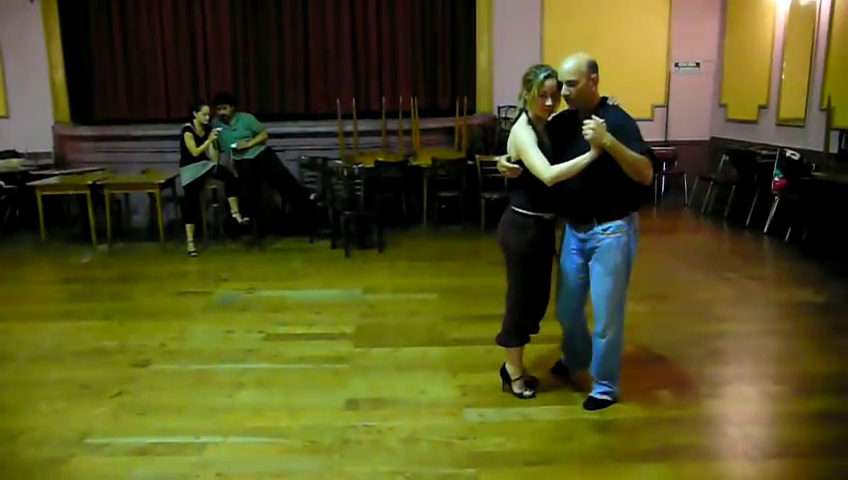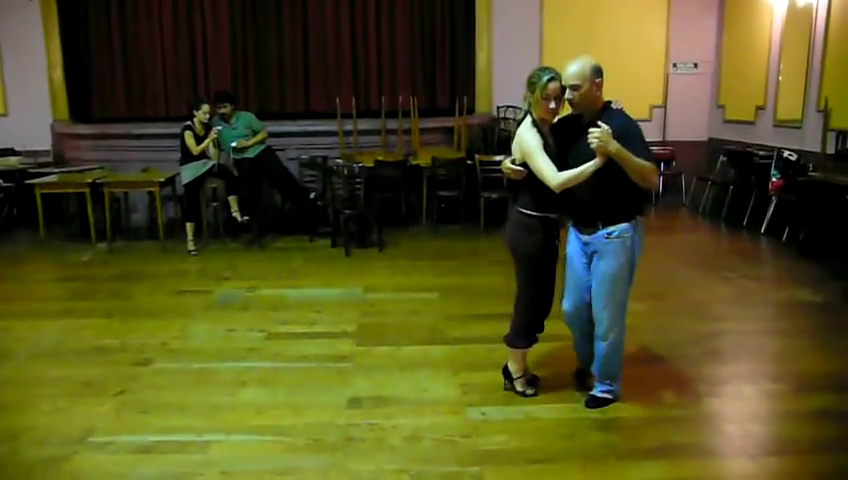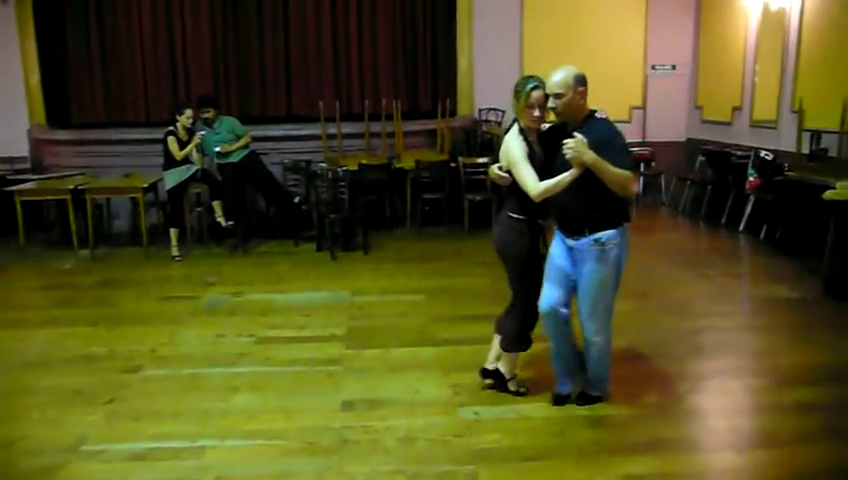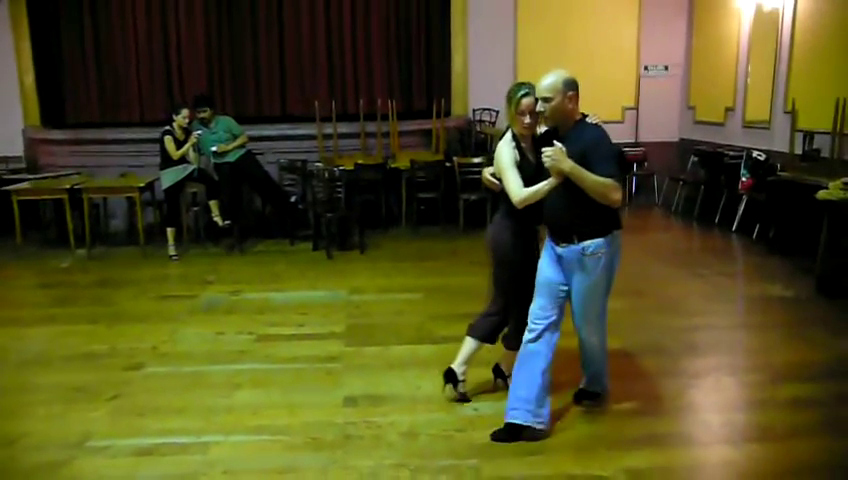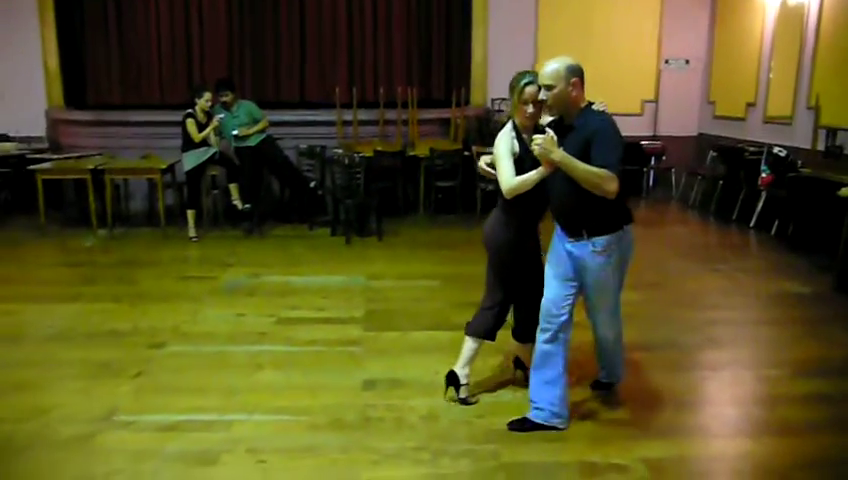
dt=0.3s
person 1, frame 1
left shoulder: (617, 121)
right shoulder: (561, 123)
left elbow: (645, 175)
left wrist: (608, 142)
right wrist: (508, 163)
left hip: (611, 230)
right hip: (574, 229)
left knee: (607, 314)
right knee: (567, 308)
left ankle: (606, 386)
right ankle: (574, 362)
person 1, frame 2
left shoulder: (622, 125)
right shoulder: (566, 126)
left elbow: (651, 180)
left wrist: (613, 149)
right wrist: (513, 165)
left hip: (615, 234)
right hip: (579, 231)
left knee: (607, 316)
right knee: (573, 309)
left ankle: (607, 385)
right ankle: (588, 361)
person 1, frame 3
left shoulder: (605, 134)
right shoulder: (553, 134)
left elbow: (630, 188)
left wrist: (590, 159)
left hip: (602, 239)
right hip: (565, 237)
left knee: (594, 320)
right knee: (550, 307)
left ankle: (596, 385)
right ankle: (569, 378)
person 1, frame 4
left shoulder: (594, 138)
right shoulder: (547, 138)
left elbow: (614, 195)
left wrist: (568, 166)
left hip: (592, 246)
right hip: (555, 245)
left knee: (588, 325)
right knee: (539, 323)
left ankle: (595, 384)
right ankle: (528, 416)
person 1, frame 5
left shoulder: (600, 126)
right shoulder: (555, 127)
left elbow: (609, 186)
left wrist: (558, 156)
left hip: (603, 240)
right hip: (565, 238)
left knee: (603, 319)
right knee: (551, 320)
left ankle: (611, 373)
right ankle: (547, 411)
person 2, frame 1
left shoulder: (548, 126)
right shoulder: (523, 132)
right elbow: (548, 175)
right wrist: (593, 152)
left hip: (541, 224)
right hip: (522, 225)
left knee: (537, 298)
right knee: (522, 299)
left ankle: (513, 366)
right ankle: (513, 374)
person 2, frame 2
left shoulder: (552, 128)
right shoulder: (528, 135)
right elbow: (555, 181)
right wrist: (599, 160)
left hip: (543, 225)
right hip: (528, 226)
left knee: (540, 298)
right knee: (532, 298)
left ankle: (517, 367)
right ankle: (515, 372)
person 2, frame 3
left shoulder: (540, 135)
right shoulder: (515, 142)
right elbow: (536, 191)
right wrist: (577, 170)
left hip: (527, 229)
right hip: (517, 230)
left knee: (522, 301)
right knee: (526, 302)
left ankle: (493, 365)
right ankle: (506, 373)
person 2, frame 4
left shoulder: (537, 140)
right shoulder: (507, 148)
right elbow: (519, 197)
right wrist: (557, 178)
left hip: (514, 232)
right hip: (512, 234)
left knee: (502, 305)
right knee: (522, 305)
left ankle: (458, 369)
right ankle: (505, 369)
person 2, frame 5
left shoulder: (542, 130)
right shoulder: (506, 138)
right elbow: (509, 187)
right wrist: (545, 168)
left hip: (517, 227)
right hip: (509, 228)
left knee: (497, 300)
right knee: (531, 298)
left ankle: (461, 371)
right ankle: (524, 360)
person 3, frame 1
left shoulder: (207, 128)
right shoulder: (187, 130)
left elbow: (212, 154)
right elbow: (195, 152)
right wrist: (209, 140)
left hip: (205, 163)
right hip: (190, 168)
left knee: (230, 177)
right knee: (192, 204)
left ankle: (235, 213)
right ankle: (190, 242)
person 3, frame 2
left shoulder: (207, 127)
right shoulder: (188, 128)
left elbow: (211, 152)
right elbow: (195, 151)
right wrist: (209, 139)
left hip: (205, 162)
right hip: (190, 167)
left knee: (231, 176)
right knee: (192, 202)
left ankle: (235, 212)
right ankle: (190, 240)
person 3, frame 3
left shoulder: (190, 132)
right shoulder: (170, 134)
left elbow: (195, 158)
right elbow: (178, 156)
right wrist: (193, 144)
left hip: (188, 167)
right hip: (173, 172)
left knee: (215, 181)
right knee: (176, 207)
left ankle: (219, 217)
right ankle: (174, 246)
person 3, frame 4
left shoulder: (187, 131)
right shoulder: (167, 133)
right elbow: (175, 155)
right wrist: (190, 143)
left hip: (185, 166)
right hip: (170, 171)
left knee: (211, 181)
right knee: (173, 208)
left ankle: (216, 216)
right ankle: (171, 245)
person 3, frame 5
left shoulder: (208, 114)
right shoulder: (189, 116)
right elbow: (197, 138)
right wrist: (212, 126)
left hip: (206, 149)
right hip: (191, 154)
left knee: (232, 164)
right knee: (193, 190)
left ankle: (236, 199)
right ankle: (191, 227)
person 4, frame 1
left shoulder: (246, 118)
right shoulder: (215, 124)
left elbow: (264, 134)
left wrist: (249, 144)
left hip: (261, 153)
right hip: (242, 162)
left knee: (285, 180)
right knee: (250, 196)
left ankle: (308, 207)
right ankle: (259, 228)
person 4, frame 2
left shoulder: (246, 117)
right shoulder: (216, 123)
left elbow: (264, 133)
left wrist: (249, 142)
left hip: (261, 152)
right hip: (242, 160)
left knee: (284, 179)
right knee: (250, 195)
left ankle: (308, 206)
right ankle: (258, 227)
person 4, frame 3
left shoulder: (229, 121)
right shoulder: (199, 128)
left elbow: (248, 137)
left wrist: (232, 147)
left hip: (244, 156)
right hip: (226, 165)
left knee: (268, 182)
right knee: (233, 199)
left ankle: (291, 208)
right ankle: (241, 231)
person 4, frame 4
left shoulder: (226, 121)
right shoulder: (195, 127)
left elbow: (244, 137)
left wrist: (229, 147)
left hip: (241, 156)
right hip: (222, 164)
left knee: (263, 181)
right knee: (229, 197)
left ankle: (287, 206)
right ankle: (236, 232)
person 4, frame 5
left shoulder: (247, 105)
right shoulder: (217, 111)
left elbow: (265, 121)
left wrist: (250, 131)
left hip: (261, 140)
right hip: (243, 148)
left knee: (283, 165)
right knee: (250, 181)
left ankle: (306, 192)
right ankle: (255, 215)
